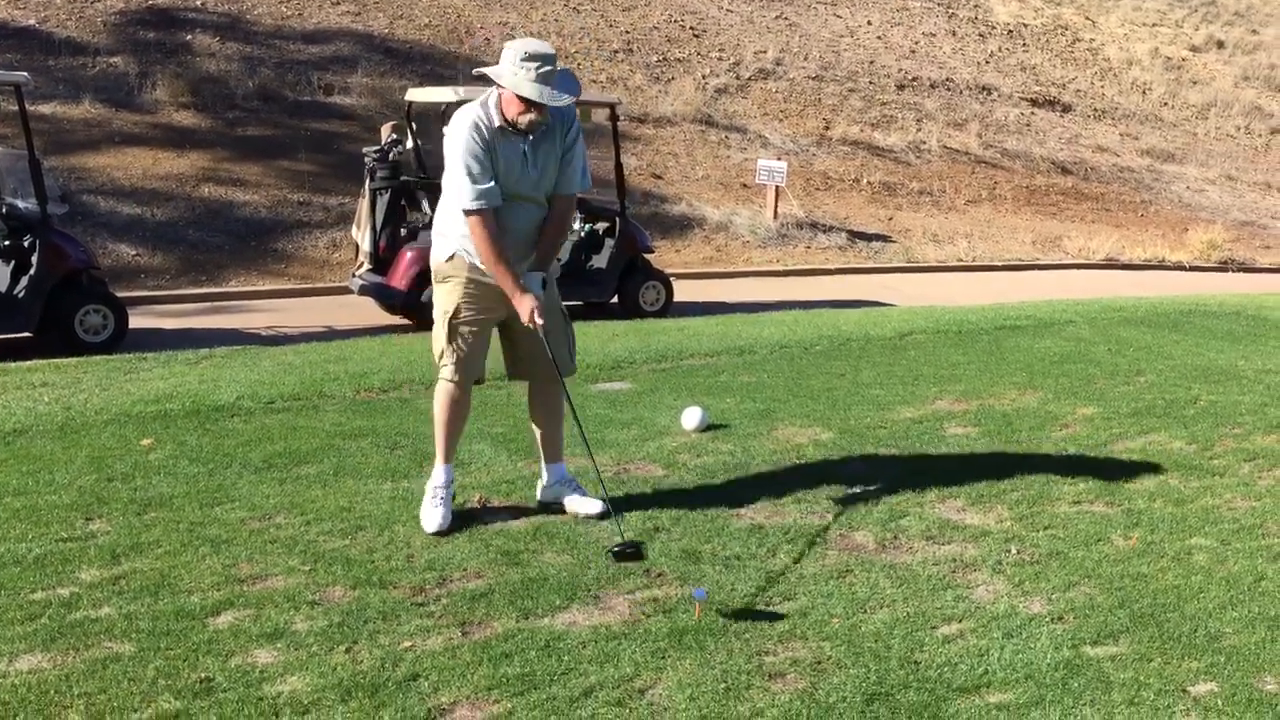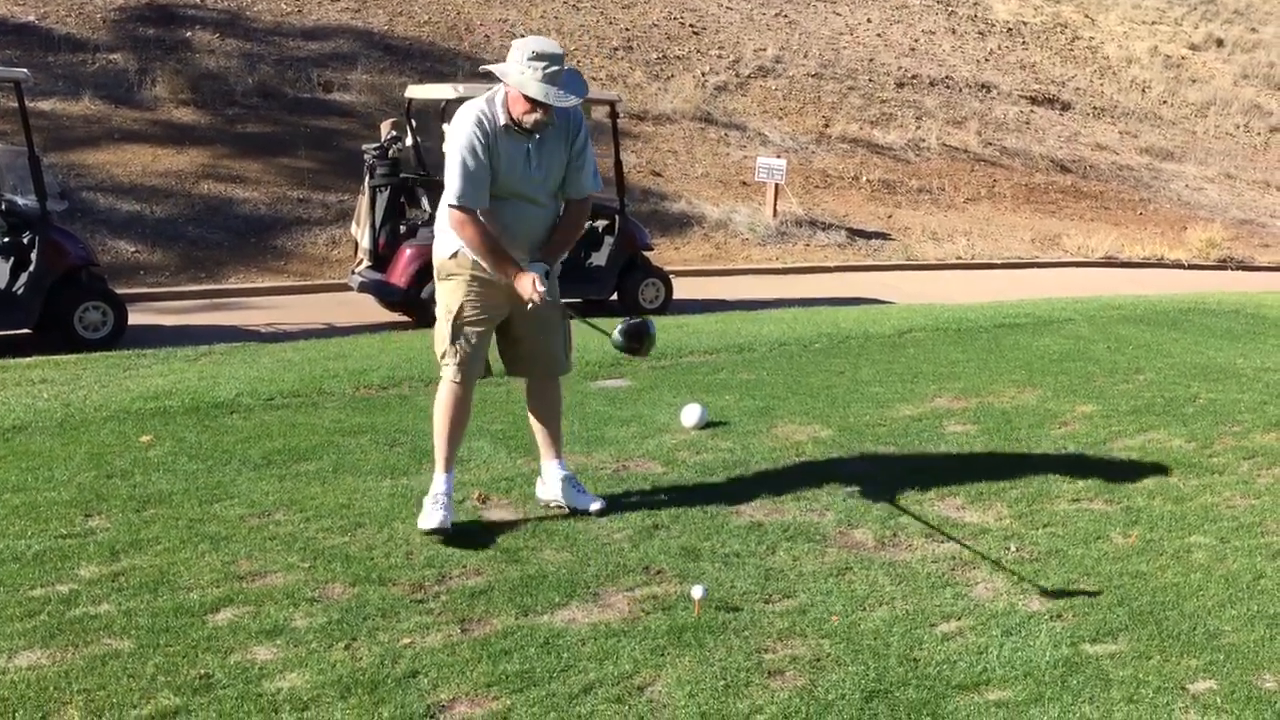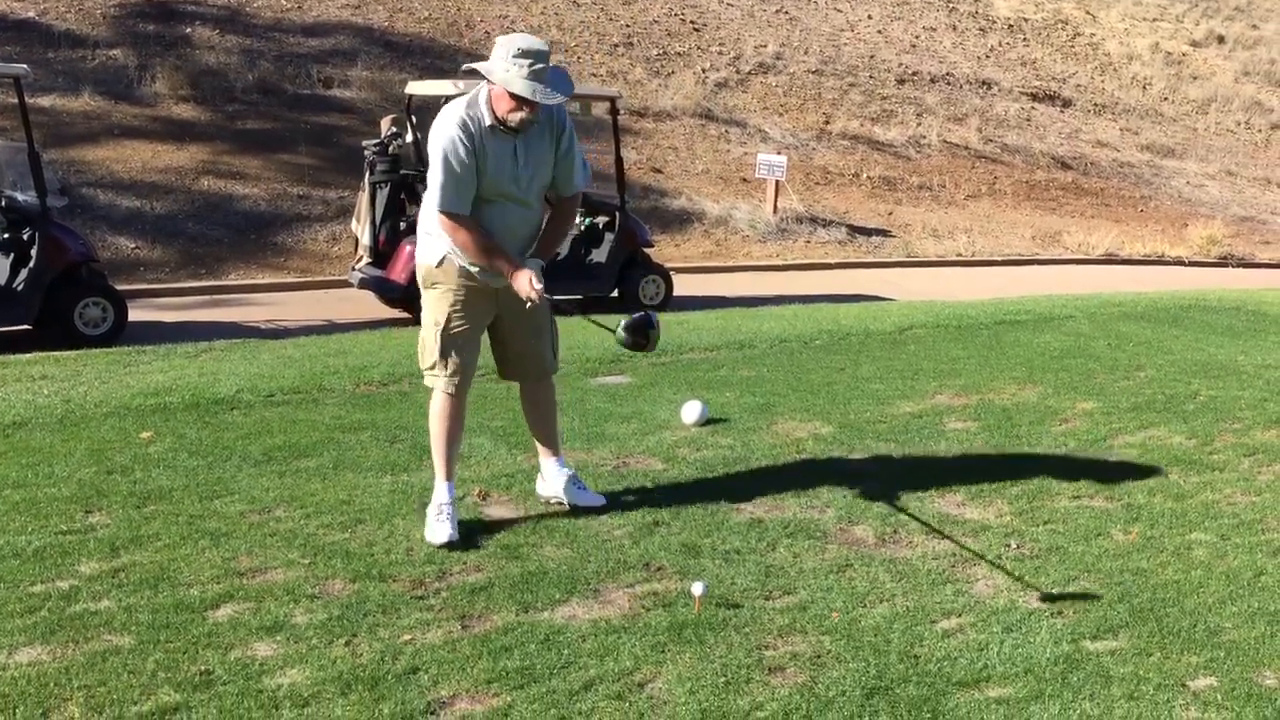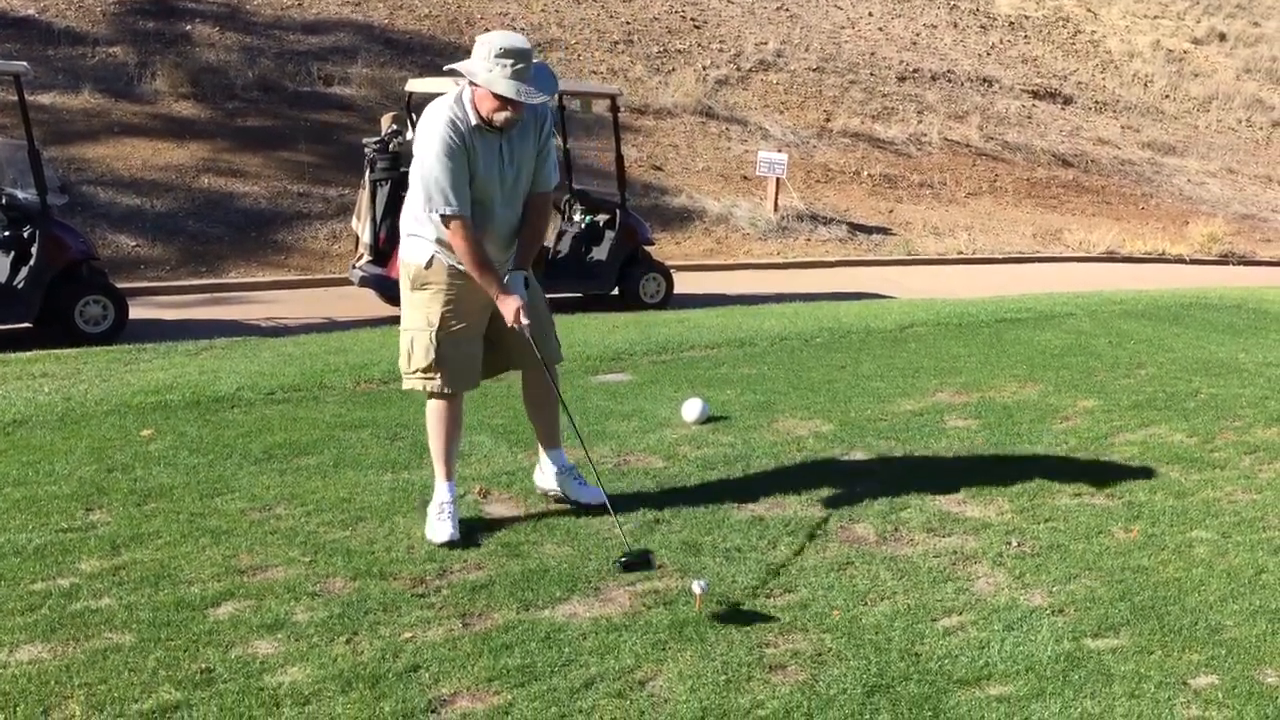
dt=0.2s
person 1, frame 1
left shoulder: (564, 121)
right shoulder: (469, 127)
left elbow: (563, 205)
right elbow: (480, 221)
left wrist: (536, 276)
right wrist: (515, 293)
left hip: (533, 267)
right hip: (467, 262)
left knee: (549, 371)
right knee: (457, 372)
left ankle: (555, 479)
right ankle: (441, 480)
person 1, frame 2
left shoulder: (570, 121)
right shoulder: (473, 123)
left elbow: (578, 204)
right elbow: (462, 217)
left wrist: (541, 265)
right wrist: (514, 274)
left hip: (535, 264)
right hip: (470, 260)
left knee: (545, 369)
right knee: (459, 371)
left ankle: (554, 477)
right ankle: (442, 487)
person 1, frame 3
left shoulder: (554, 120)
right shoulder: (457, 125)
left elbow: (567, 196)
right elbow: (451, 221)
left wrist: (537, 260)
right wrist: (511, 268)
left hip: (522, 266)
right hip: (456, 265)
left knee: (537, 370)
right knee: (451, 379)
left ankle: (554, 474)
right ankle: (443, 497)
person 1, frame 4
left shoulder: (536, 115)
right shoulder: (443, 125)
left elbow: (539, 199)
right elbow: (456, 226)
left wrist: (519, 273)
right wrist: (498, 294)
left hip: (505, 262)
right hip: (441, 263)
left knee: (540, 360)
right knee: (444, 382)
left ankle: (553, 467)
right ankle: (443, 496)
